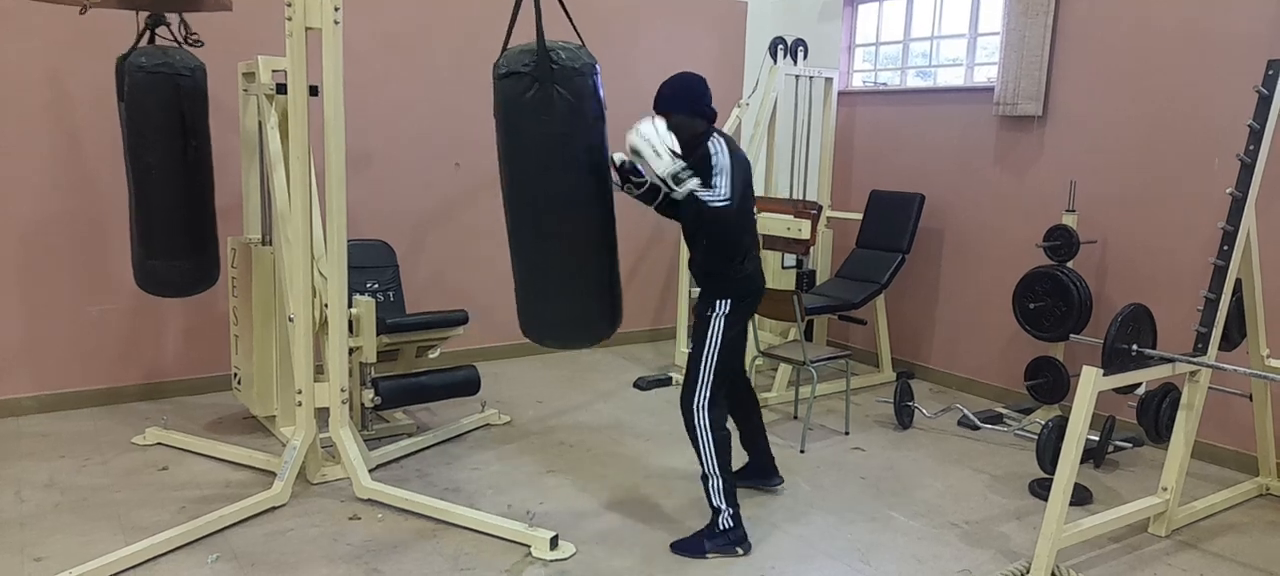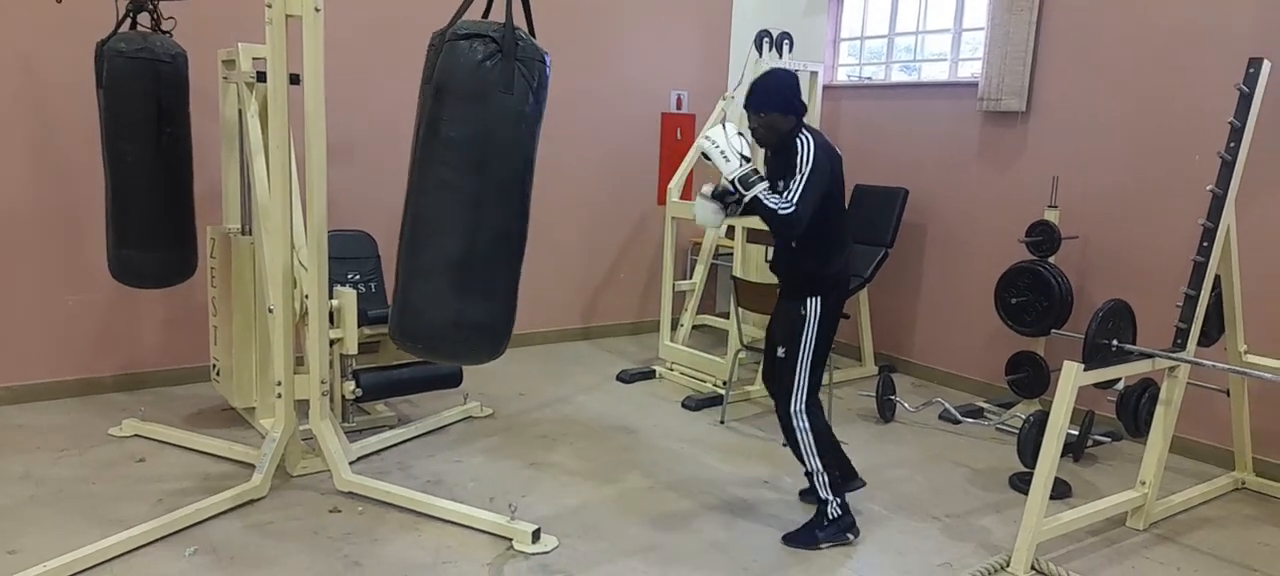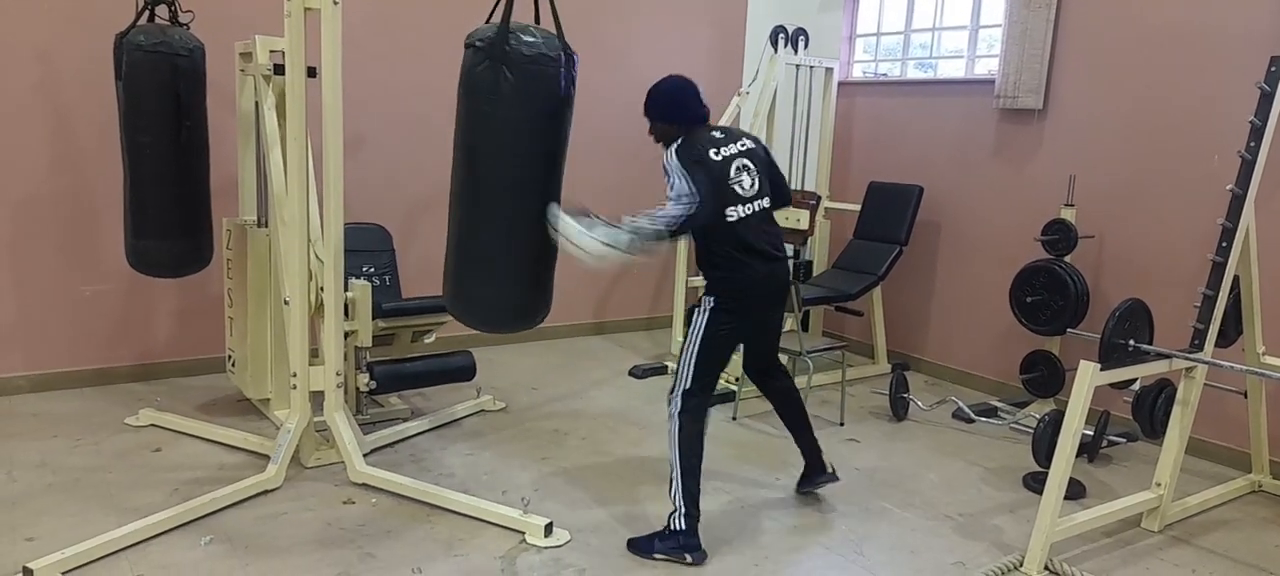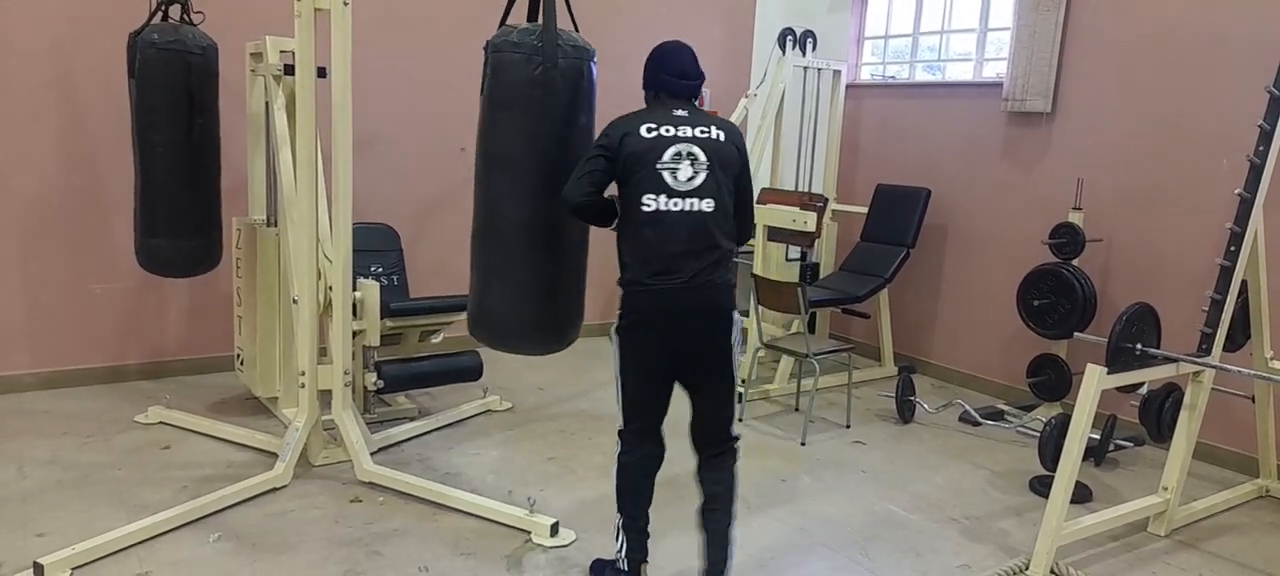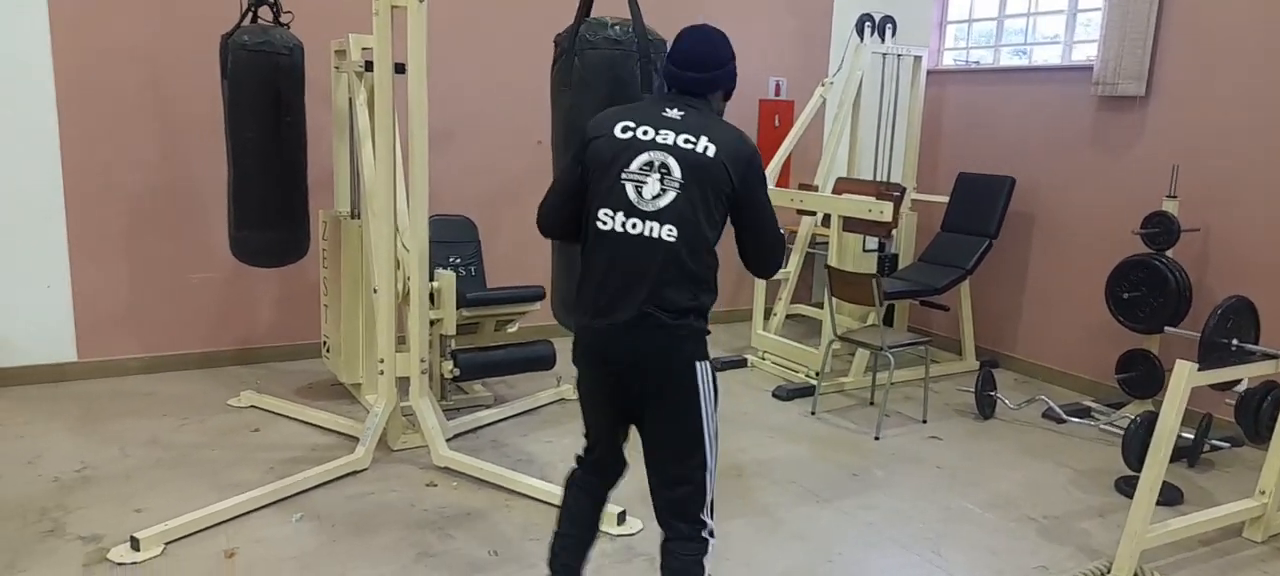
dt=1s
person 1, frame 1
left shoulder: (719, 150)
right shoulder: (693, 152)
left elbow: (725, 213)
right elbow: (679, 209)
left wrist: (672, 173)
right wrist: (634, 179)
left hip: (729, 289)
right hip: (727, 283)
left knee: (701, 400)
right knee: (730, 375)
left ankle: (727, 527)
right ankle: (761, 465)
person 1, frame 2
left shoulder: (811, 151)
right shoulder: (779, 149)
left elbow: (787, 217)
left wrist: (739, 171)
right wrist: (725, 198)
left hip: (817, 290)
right hip: (798, 285)
left knee: (795, 401)
right knee: (781, 382)
left ankle: (834, 516)
right ankle: (838, 472)
person 1, frame 3
left shoulder: (682, 155)
right shoulder: (747, 143)
left elbow: (686, 214)
right elbow: (781, 195)
left wrist: (617, 234)
left hip: (733, 294)
right hip: (772, 279)
left knee: (688, 400)
right knee: (767, 368)
left ankle: (683, 532)
right ankle: (815, 464)
person 1, frame 4
left shoulder: (624, 131)
right shoulder: (729, 137)
left elbow: (576, 200)
right elbow: (743, 228)
left wrist: (618, 214)
left hip: (646, 305)
right hip: (713, 303)
left knee: (640, 438)
right knee: (716, 440)
person 1, frame 5
left shoulder: (605, 127)
right shoulder: (734, 148)
left elbow: (553, 223)
right elbow: (766, 261)
left hip: (597, 337)
right hip: (673, 347)
left knee: (597, 464)
right knee: (685, 512)
